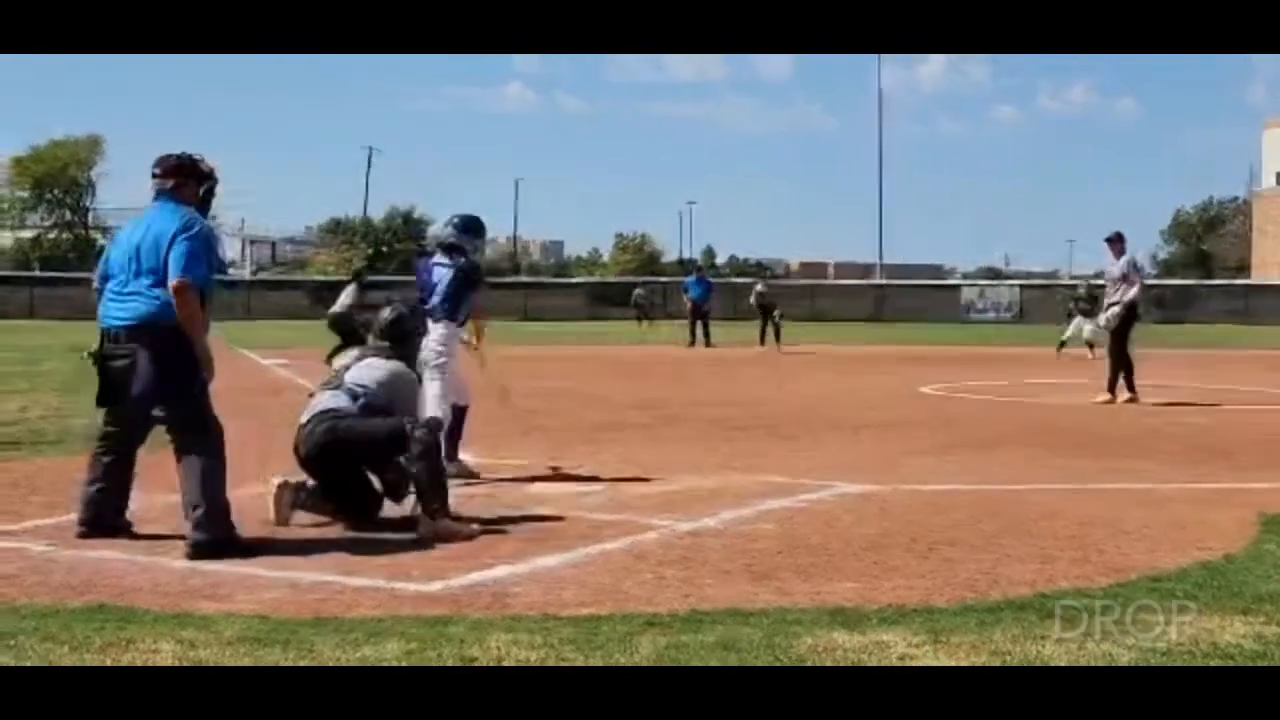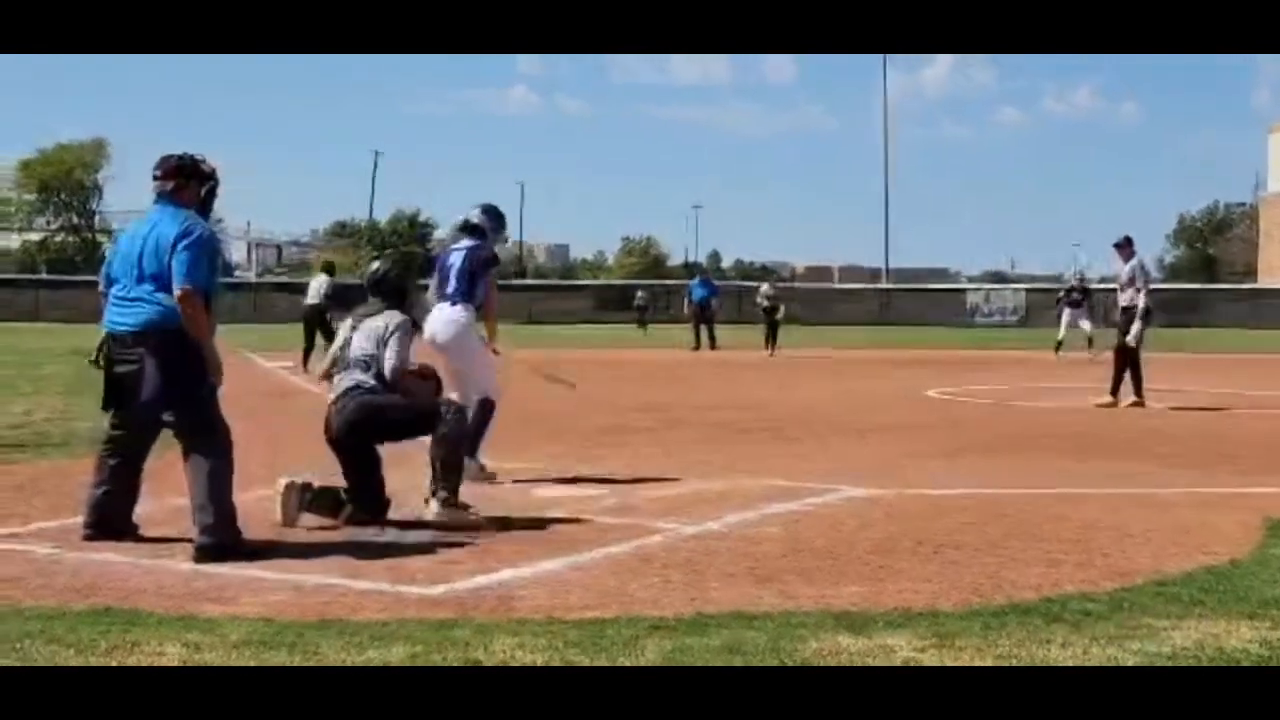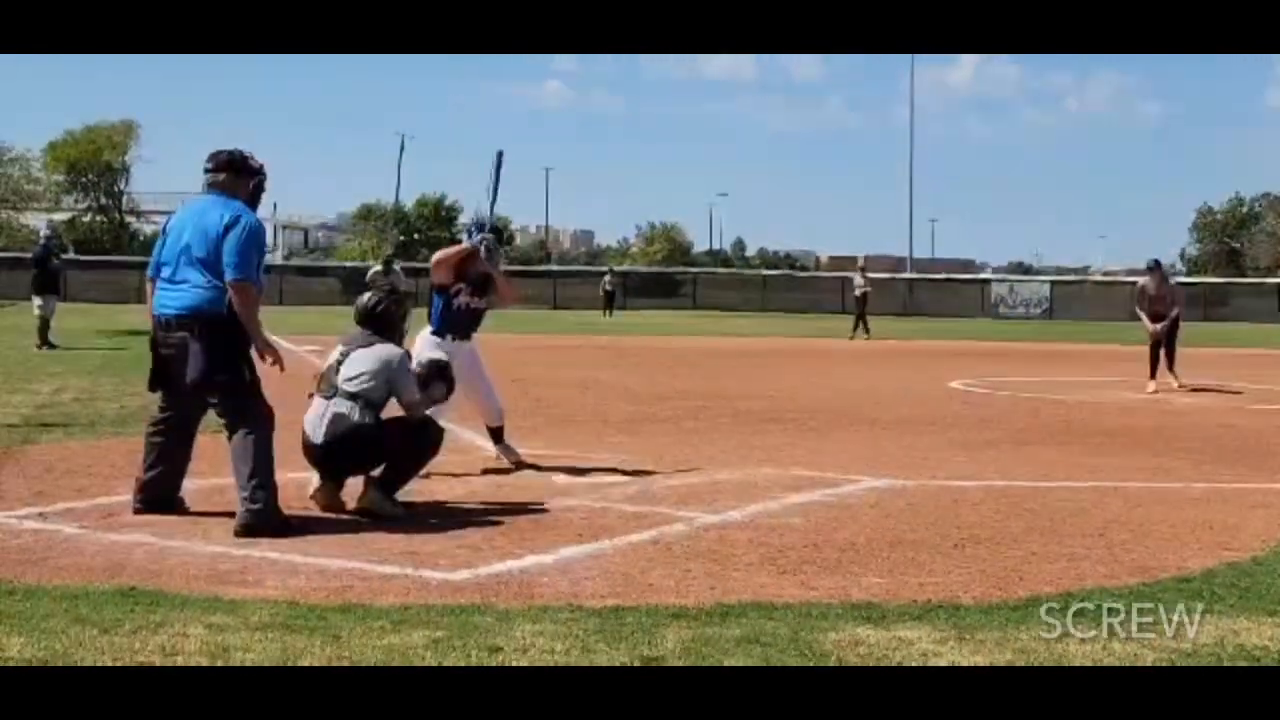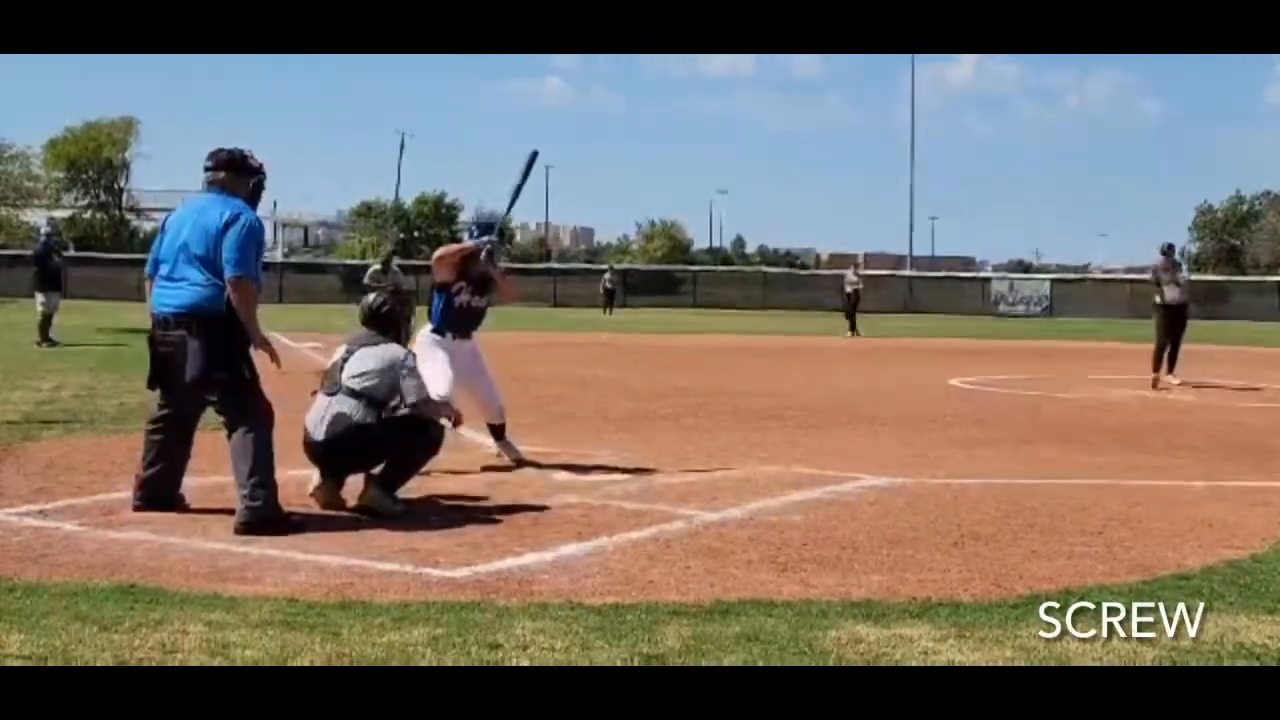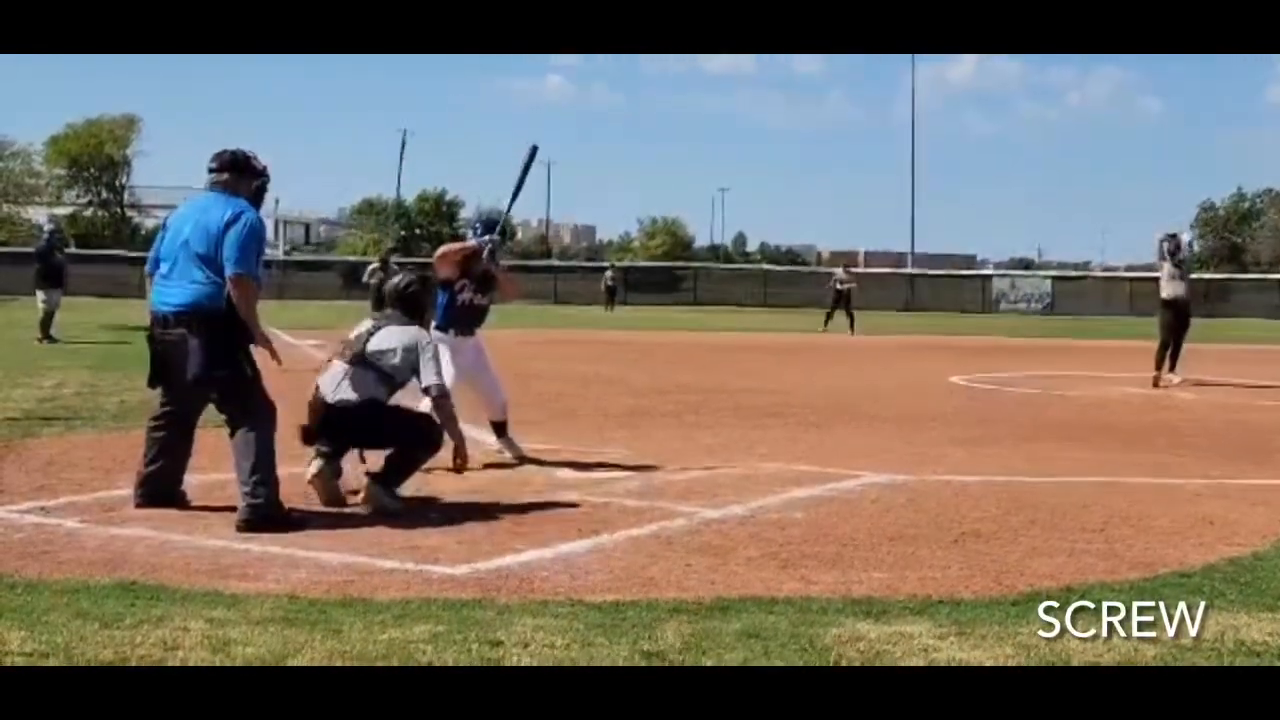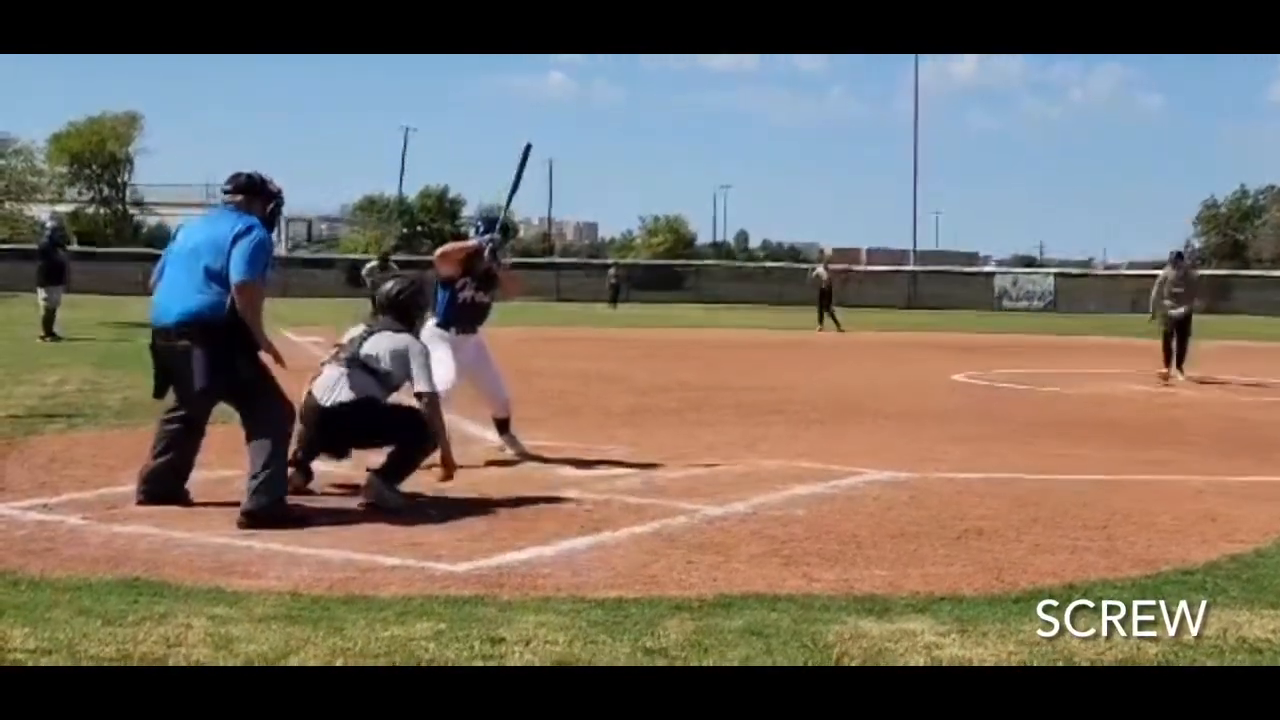
dt=0.4s
person 1, frame 1
left shoulder: (130, 227)
right shoulder: (191, 226)
left elbow: (100, 284)
right elbow: (180, 288)
right wrist: (201, 346)
left hip: (116, 340)
right hip: (160, 340)
left knee: (119, 431)
right knee: (198, 435)
left ankle: (97, 516)
right ankle: (210, 534)
person 1, frame 2
left shoulder: (132, 230)
right shoulder: (193, 230)
left elbow: (106, 290)
right elbow: (186, 297)
left wrist: (115, 340)
right wrist: (210, 352)
left hip: (123, 345)
right hip: (167, 346)
left knee: (125, 435)
right knee: (206, 439)
left ankle: (104, 517)
right ankle: (216, 536)
person 1, frame 3
left shoulder: (180, 216)
right shoulder: (242, 219)
left elbow: (152, 278)
right elbow: (238, 285)
left wrist: (160, 330)
right wrist: (257, 337)
left hip: (169, 329)
right hip: (211, 331)
left knee: (173, 414)
right knee: (249, 418)
left ankle: (153, 493)
right ankle: (256, 511)
person 1, frame 4
left shoulder: (179, 213)
right shoulder: (240, 217)
left elbow: (151, 275)
right elbow: (237, 282)
left wrist: (160, 326)
right wrist: (254, 333)
left hip: (167, 327)
right hip: (210, 330)
left knee: (173, 412)
right knee: (249, 415)
left ankle: (153, 490)
right ankle: (257, 508)
person 1, frame 5
left shoulder: (180, 212)
right shoulder: (242, 215)
left elbow: (151, 271)
right elbow: (238, 280)
right wrist: (255, 330)
left hip: (166, 324)
right hip: (210, 327)
left knee: (174, 409)
right knee: (251, 413)
left ankle: (154, 487)
right ankle: (258, 506)
person 1, frame 6
left shoulder: (192, 226)
right shoulder: (252, 231)
left elbow: (156, 280)
right elbow: (244, 285)
right wrist: (260, 337)
left hip: (167, 332)
right hip: (211, 333)
left knee: (188, 408)
right knee: (270, 413)
left ankle: (157, 485)
right ankle: (263, 502)
person 2, frame 1
left shoulder: (424, 264)
right shoulder: (471, 270)
right elbow: (474, 311)
right wrist: (478, 338)
left hip: (420, 335)
right hip: (439, 340)
left knee: (459, 397)
right knee: (435, 412)
left ankle: (451, 460)
person 2, frame 2
left shoulder: (448, 252)
right shoulder: (485, 253)
left elbow: (434, 294)
right elbow: (489, 301)
right wrist: (490, 338)
left hip: (436, 320)
right hip: (456, 321)
left knee: (465, 389)
right knee: (487, 389)
left ankle: (462, 447)
right ankle: (468, 455)
person 2, frame 3
left shoulder: (486, 280)
right shoulder: (450, 271)
left elbow: (508, 297)
right elbow: (436, 260)
left wrist: (493, 268)
right wrist: (472, 245)
left hip: (464, 346)
right hip: (435, 343)
left knee: (489, 400)
left ankle: (501, 445)
person 2, frame 4
left shoulder: (487, 278)
right shoulder: (450, 270)
left elbow: (509, 295)
right elbow: (438, 256)
left wrist: (492, 268)
right wrist: (476, 244)
left hip: (465, 344)
right hip: (435, 342)
left knee: (490, 397)
right knee: (440, 393)
left ankle: (502, 443)
person 2, frame 5
left shoulder: (489, 275)
right shoulder: (454, 267)
left elbow: (509, 292)
right elbow: (440, 255)
left wrist: (493, 267)
right wrist: (477, 243)
left hip: (469, 341)
right hip: (440, 339)
left knee: (494, 393)
right knee: (442, 387)
left ankle: (504, 439)
person 2, frame 6
left shoulder: (491, 272)
right shoulder: (456, 265)
left elbow: (512, 289)
right elbow: (440, 254)
left wrist: (494, 265)
right wrist: (478, 243)
left hip: (471, 338)
right hip: (440, 336)
left knee: (497, 391)
left ankle: (506, 437)
person 3, frame 1
left shoulder: (354, 357)
right shoulder: (401, 373)
right elbow: (416, 429)
left hip: (308, 439)
right hip: (329, 434)
left knee: (364, 511)
right knee: (422, 432)
left ankle: (297, 493)
right ankle: (436, 518)
person 3, frame 2
left shoulder: (353, 320)
right shoulder: (397, 319)
left elbow: (325, 371)
right elbow: (395, 375)
right wrist: (420, 388)
left hip: (338, 416)
right hip: (362, 410)
right knee: (450, 414)
left ankle: (303, 494)
right ankle: (444, 500)
person 3, frame 3
left shoulder: (344, 348)
right shoulder: (393, 354)
right elbow: (415, 411)
left wrist: (410, 382)
right wrist: (433, 395)
left hip: (312, 446)
right hip: (344, 446)
right knee: (429, 431)
left ankle: (329, 482)
right ankle: (379, 492)
person 3, frame 4
left shoulder: (348, 347)
right shoulder: (397, 354)
right elbow: (422, 408)
left wrist: (393, 410)
right wrist: (447, 409)
left hip: (314, 444)
right hip: (346, 444)
left knee: (376, 422)
right knee: (430, 431)
left ankle: (328, 478)
right ankle: (379, 490)
person 3, frame 5
left shoulder: (368, 324)
right shoulder: (420, 338)
right elbow: (438, 394)
right wrist: (459, 440)
left hip: (321, 408)
right hip: (353, 412)
right knee: (428, 432)
left ankle: (325, 461)
right ankle: (381, 486)
person 3, frame 6
left shoulder: (359, 330)
right shoulder: (411, 344)
right elbow: (428, 400)
right wrist: (446, 450)
left hip: (314, 410)
right hip: (351, 414)
right knee: (427, 430)
left ankle: (298, 470)
right ankle: (383, 481)
